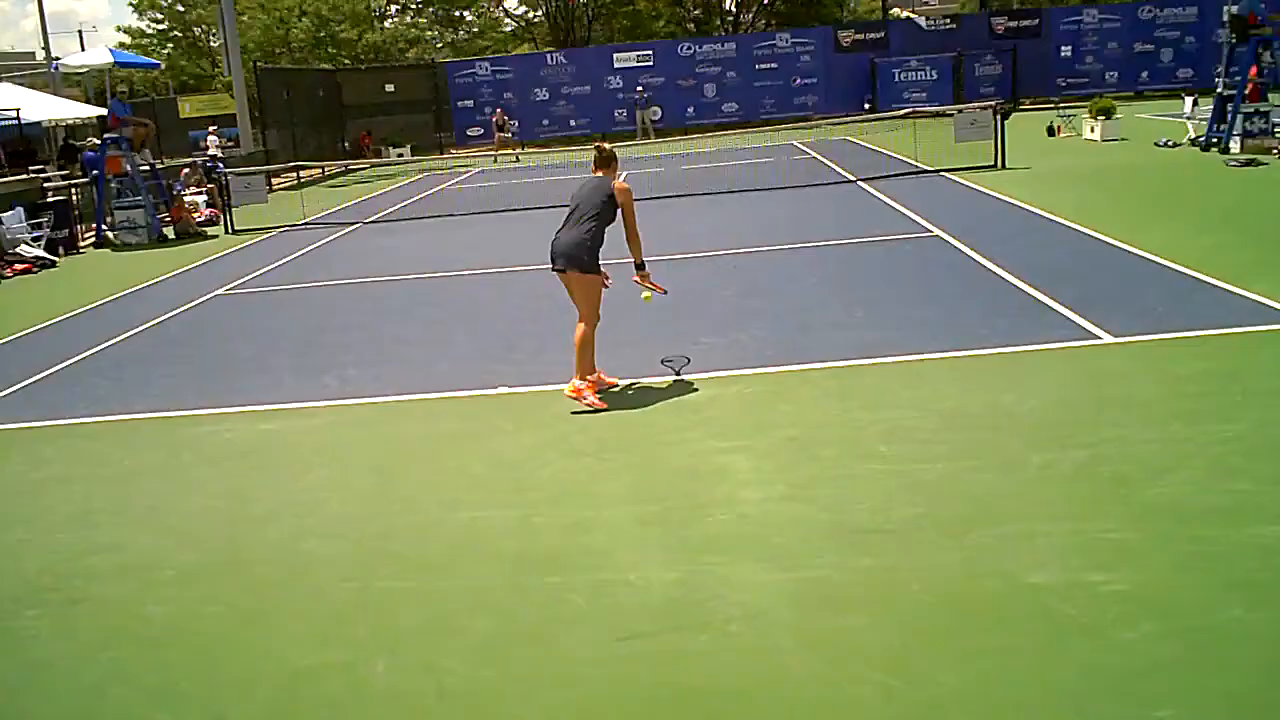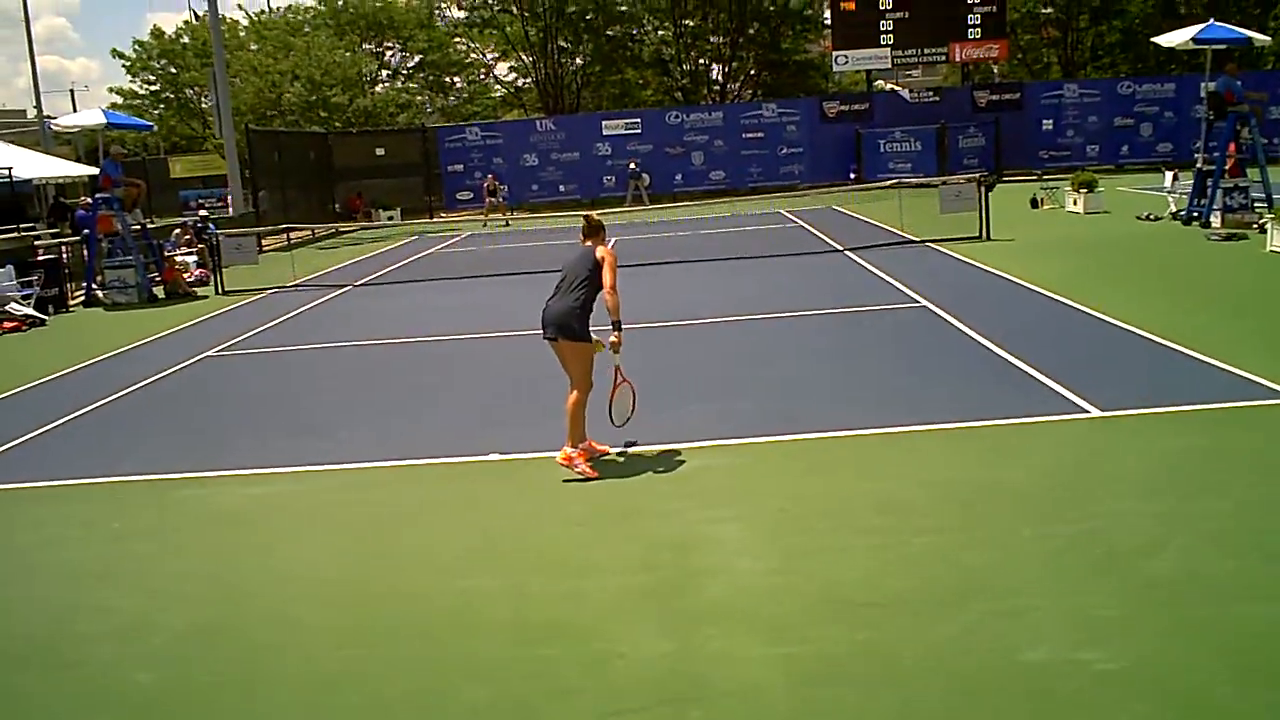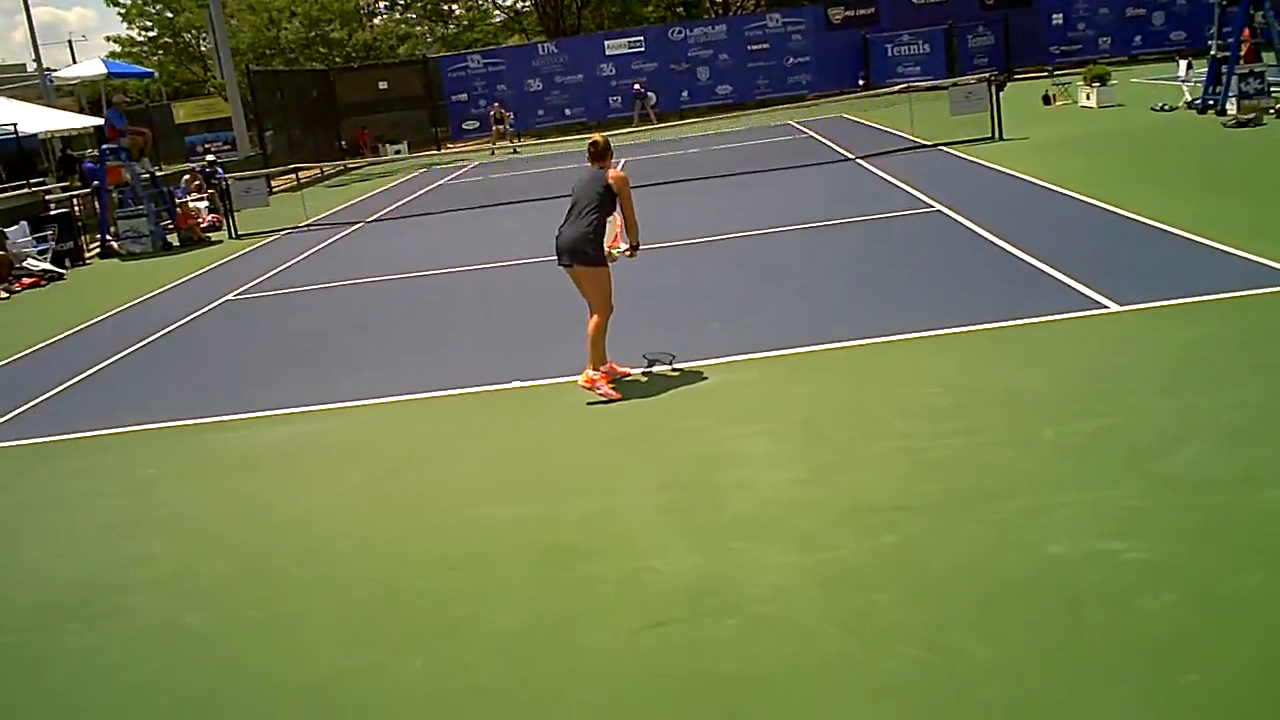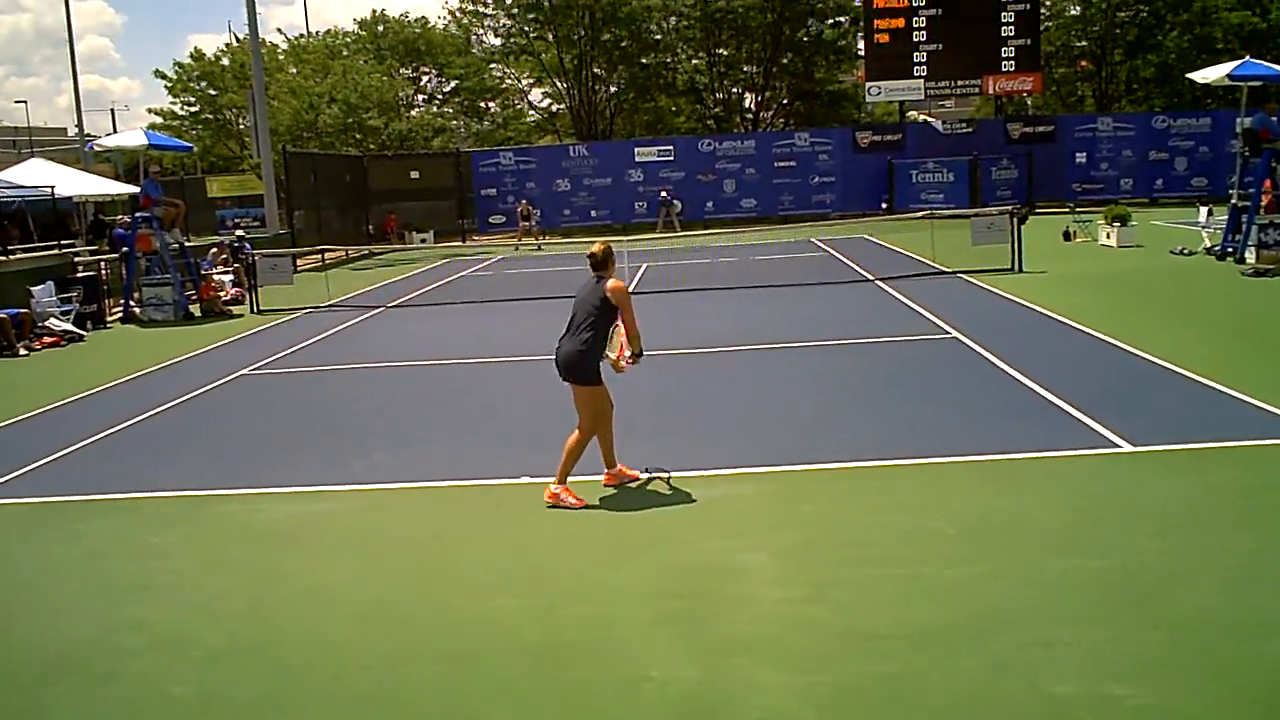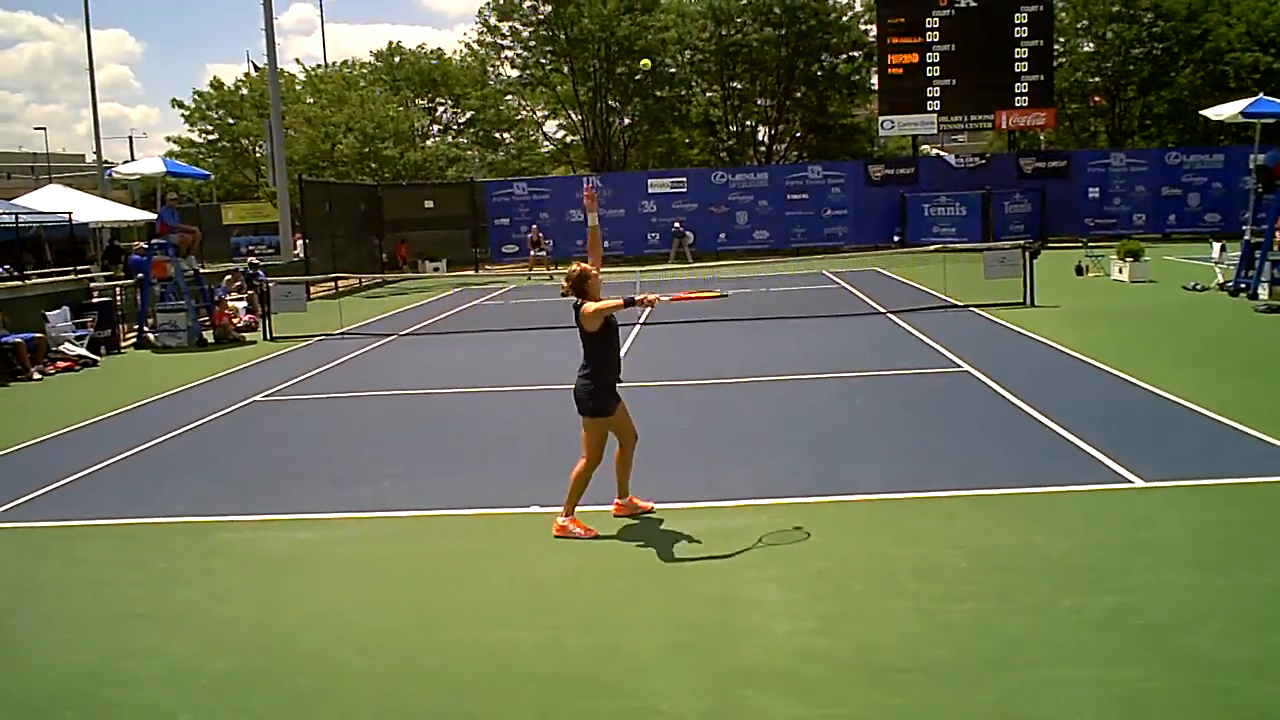
dt=1s
person 1, frame 1
left shoulder: (582, 187)
right shoulder: (620, 188)
right elbow: (631, 232)
left wrist: (595, 269)
right wrist: (640, 267)
left hip: (559, 247)
right hip: (580, 250)
left knee: (588, 317)
right knee: (588, 319)
left ankle: (591, 374)
right ankle: (579, 382)
person 1, frame 2
left shoulder: (574, 256)
right shoulder: (605, 252)
right elbow: (609, 289)
left wrist: (588, 338)
right wrist: (616, 327)
left hip: (550, 315)
right hip: (570, 317)
left knee: (580, 385)
right knee: (581, 386)
left ankle: (581, 443)
right ankle: (570, 450)
person 1, frame 3
left shoulder: (582, 178)
right shoulder: (616, 177)
right elbow: (629, 218)
left wrist: (601, 250)
right wrist: (633, 245)
left hip: (564, 242)
right hip: (584, 244)
left knee: (599, 308)
right knee: (601, 310)
left ankle: (602, 366)
right ankle: (592, 374)
person 1, frame 4
left shoulder: (586, 288)
right shoulder: (617, 287)
right elbow: (631, 330)
left wrist: (608, 357)
right wrist: (636, 352)
left hip: (566, 354)
right hip: (581, 359)
left knee: (605, 410)
right knee: (588, 426)
left ankle: (613, 470)
right ankle: (557, 488)
person 1, frame 5
left shoulder: (595, 302)
right shoulder: (590, 311)
left elbow: (596, 252)
right elbow: (597, 309)
left wrist: (593, 215)
right wrist: (631, 301)
left hip: (603, 388)
right hip: (593, 392)
left knee: (628, 438)
right knee: (592, 457)
left ankle: (623, 501)
right ankle: (565, 520)
